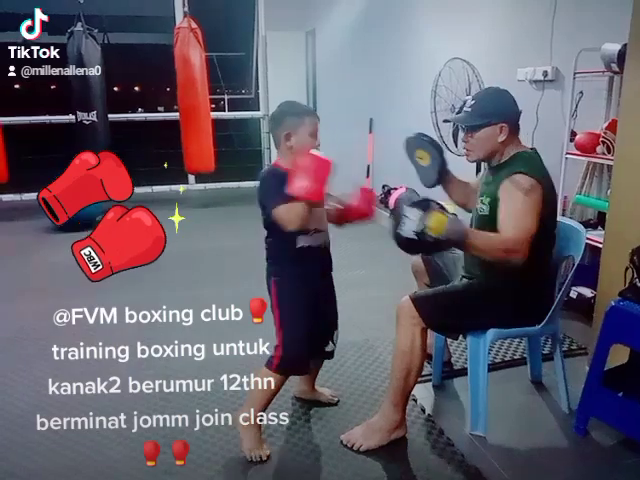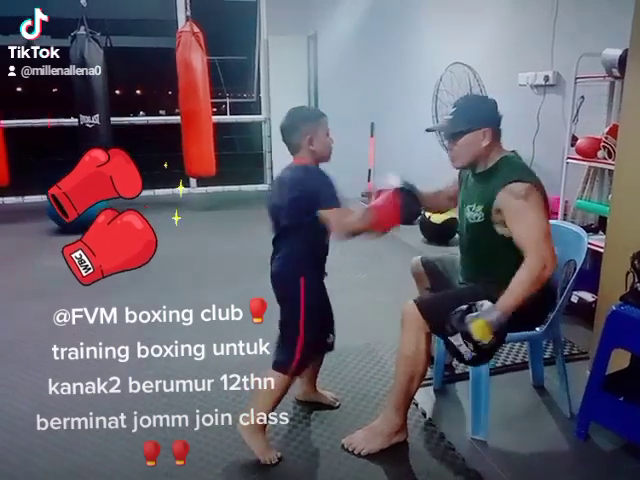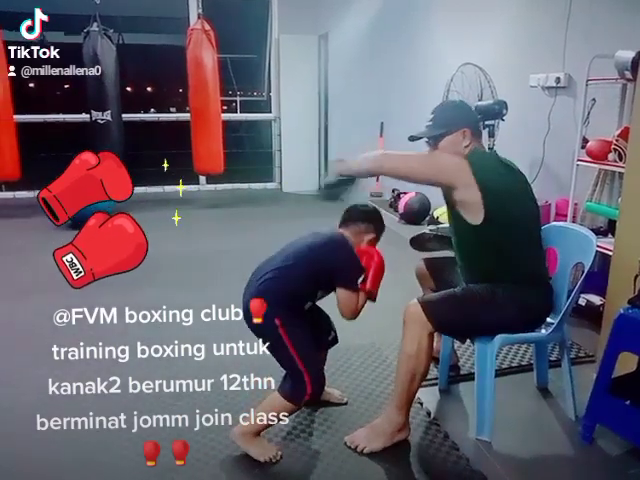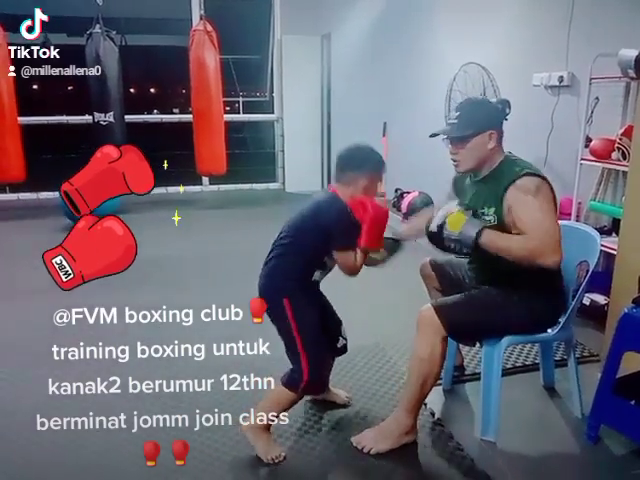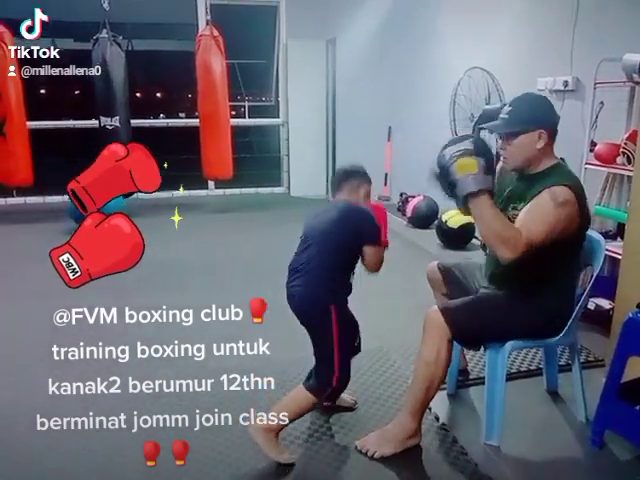
dt=0.5s
person 1, frame 1
left shoulder: (522, 180)
right shoulder: (503, 164)
left elbow: (515, 250)
right elbow: (476, 202)
left wrist: (453, 232)
right wrist: (440, 174)
left hip: (517, 296)
right hip: (493, 278)
left knee: (410, 310)
left ankle: (391, 419)
person 1, frame 2
left shoulder: (515, 187)
right shoulder: (474, 171)
left elbow: (541, 262)
right elbow: (442, 202)
left wrist: (496, 315)
left hip: (514, 300)
right hip: (484, 281)
left knee: (416, 314)
right knee: (423, 266)
left ankle: (393, 424)
right ankle: (437, 347)
person 1, frame 3
left shoulder: (463, 167)
right shoulder: (495, 167)
left elbow: (385, 162)
left wrist: (346, 167)
right wrist: (450, 235)
left hip: (519, 300)
right hip: (511, 284)
left knee: (417, 314)
left ankle: (394, 422)
person 1, frame 4
left shoulder: (523, 186)
right shoulder: (469, 176)
left elbow: (549, 254)
right elbow: (442, 213)
left wrist: (478, 234)
left hip: (531, 300)
right hip: (490, 280)
left knee: (431, 318)
right knee: (430, 268)
left ankle: (403, 424)
right ankle: (449, 351)
person 1, frame 5
left shoulder: (560, 193)
right shoulder: (516, 170)
left elbow: (510, 247)
right elbow: (478, 205)
left wrist: (472, 190)
right wrist: (466, 170)
left hip: (537, 305)
right hip: (503, 281)
left knee: (437, 320)
right knee: (438, 273)
left ankle: (407, 427)
right ankle: (453, 358)
person 2, frame 1
left shoulder: (312, 172)
right shoulder: (272, 177)
left elbow: (324, 215)
right elbow: (293, 219)
right wrist: (308, 185)
left hip: (318, 270)
right hip: (287, 275)
left knee: (324, 334)
right knee: (289, 350)
left ankle: (307, 386)
right ankle: (248, 420)
person 2, frame 2
left shoulder: (285, 179)
right shoulder: (314, 180)
left elbow: (281, 221)
right elbow: (342, 225)
right wrist: (374, 216)
left hip: (290, 268)
right hip: (300, 274)
left knee: (322, 331)
right knee: (295, 349)
left ankle: (308, 389)
right ankle: (252, 424)
person 2, frame 3
left shoulder: (329, 242)
right shoulder: (345, 254)
right elbow: (349, 311)
left wrist: (358, 279)
right wrist: (370, 284)
left hip: (269, 297)
right hip: (269, 308)
left knee: (323, 332)
right knee: (306, 382)
left ankle: (317, 389)
right ankle: (246, 434)
person 2, frame 4
left shoulder: (331, 201)
right shoulder: (338, 212)
left elbow: (335, 249)
right elbow: (352, 266)
left wrist: (362, 224)
right wrist: (370, 232)
left hip: (299, 282)
right hip: (284, 289)
left knee: (333, 337)
right knee: (308, 369)
left ankle: (321, 390)
right ankle: (257, 425)
person 2, frame 5
left shoulder: (322, 214)
right shoulder: (360, 215)
right elbow: (373, 264)
right wrist: (379, 237)
left hip: (301, 290)
right hip: (321, 296)
left knee: (348, 337)
right knee: (332, 374)
left ankle: (329, 395)
right ankle: (267, 428)
